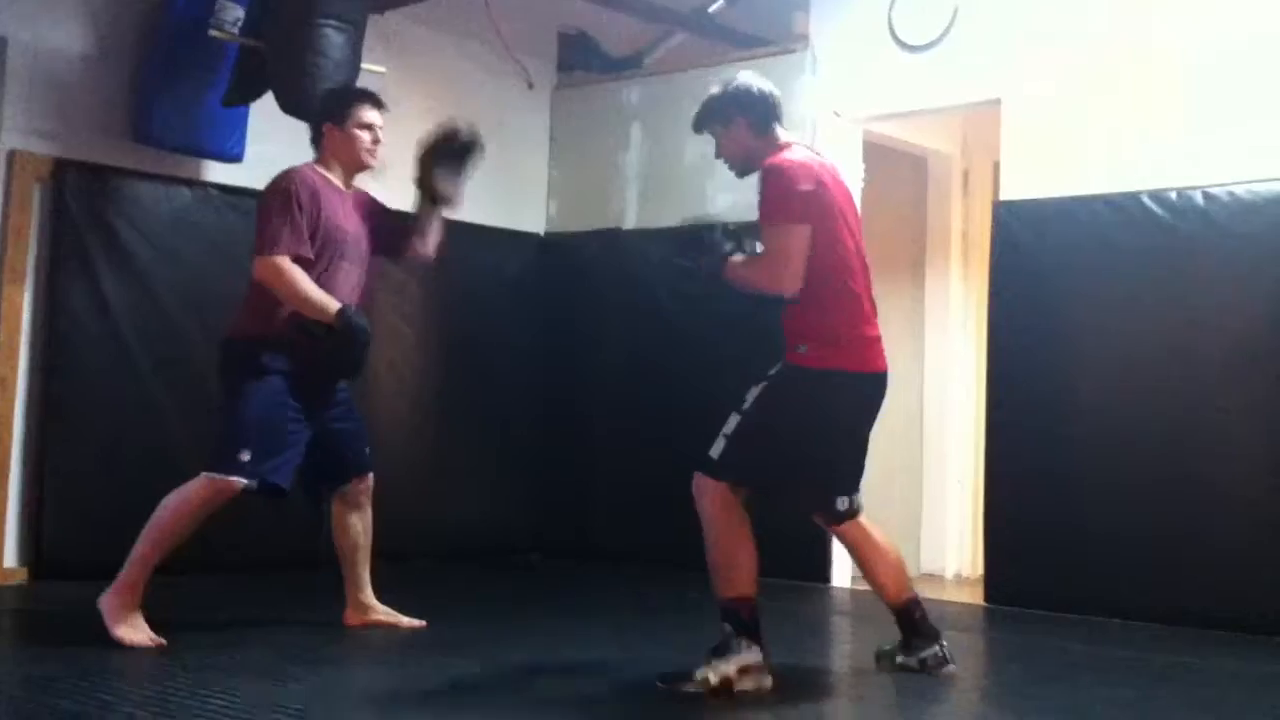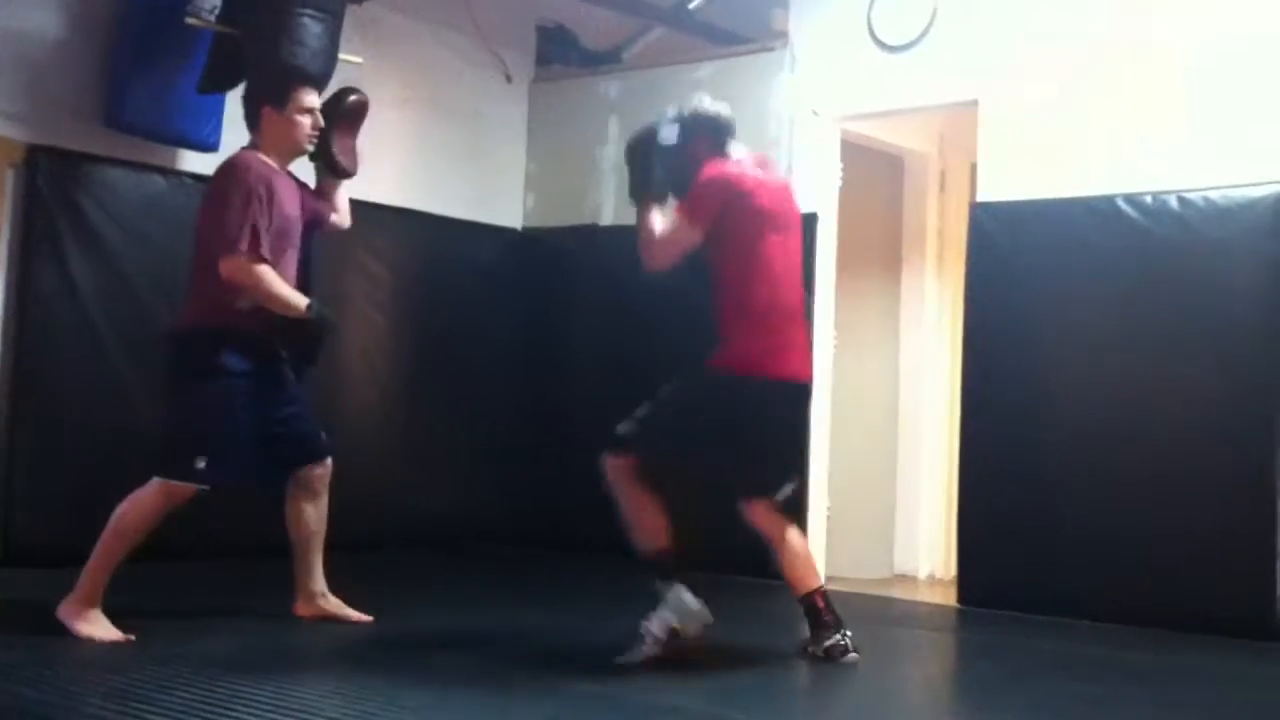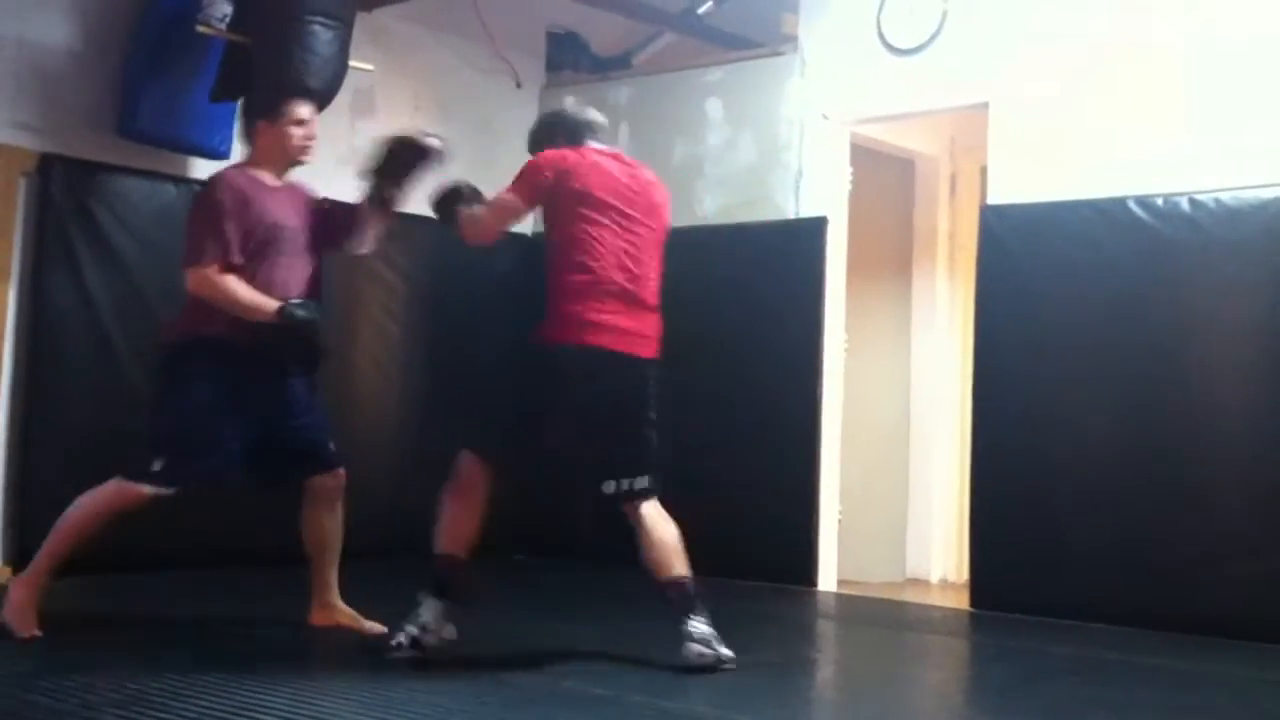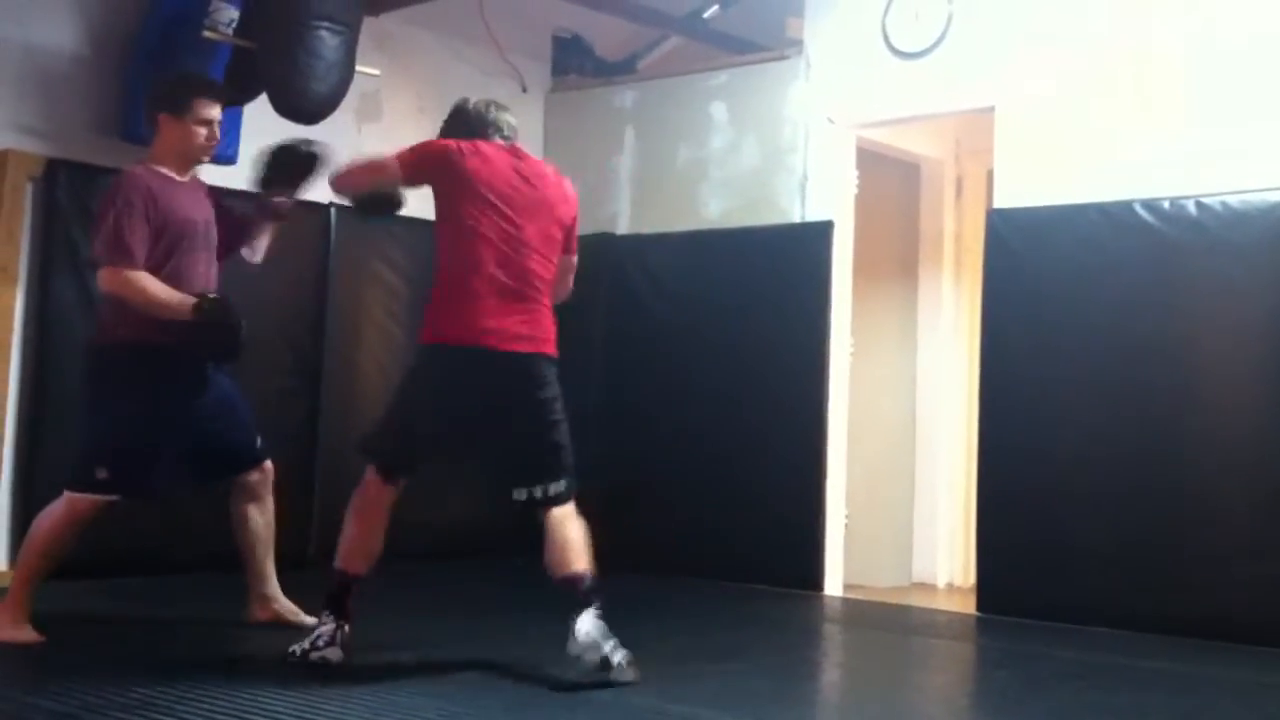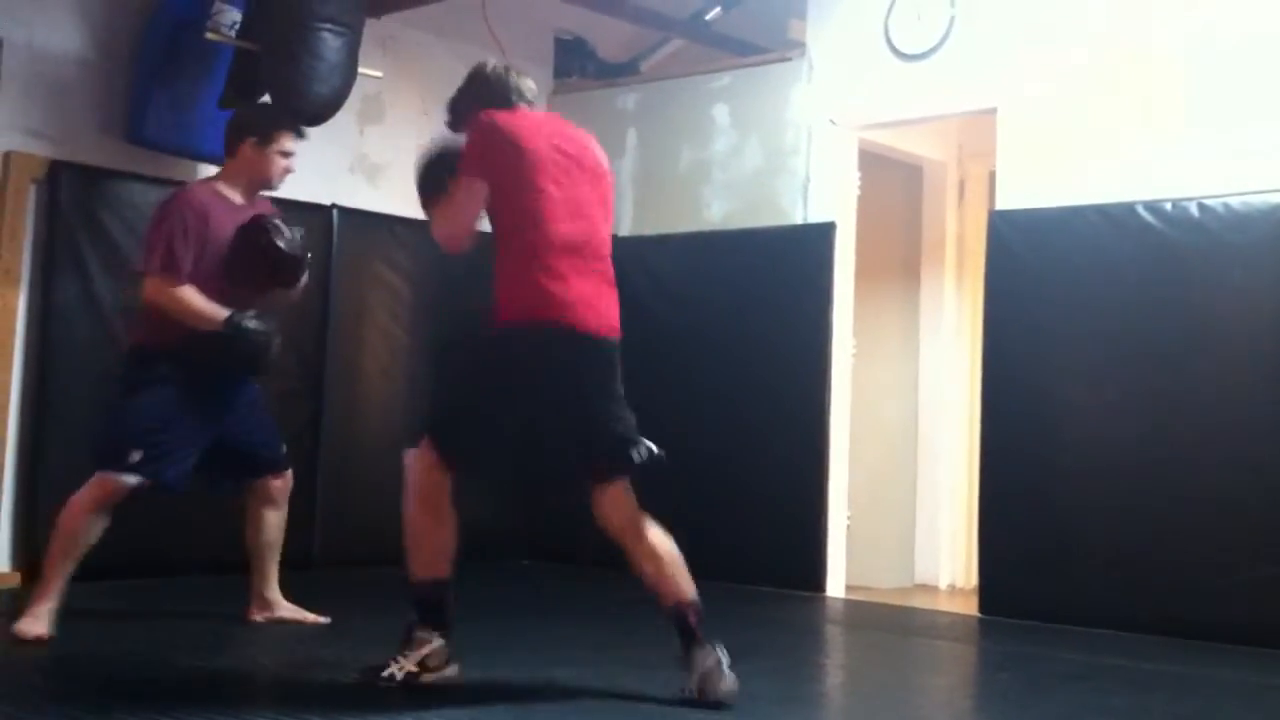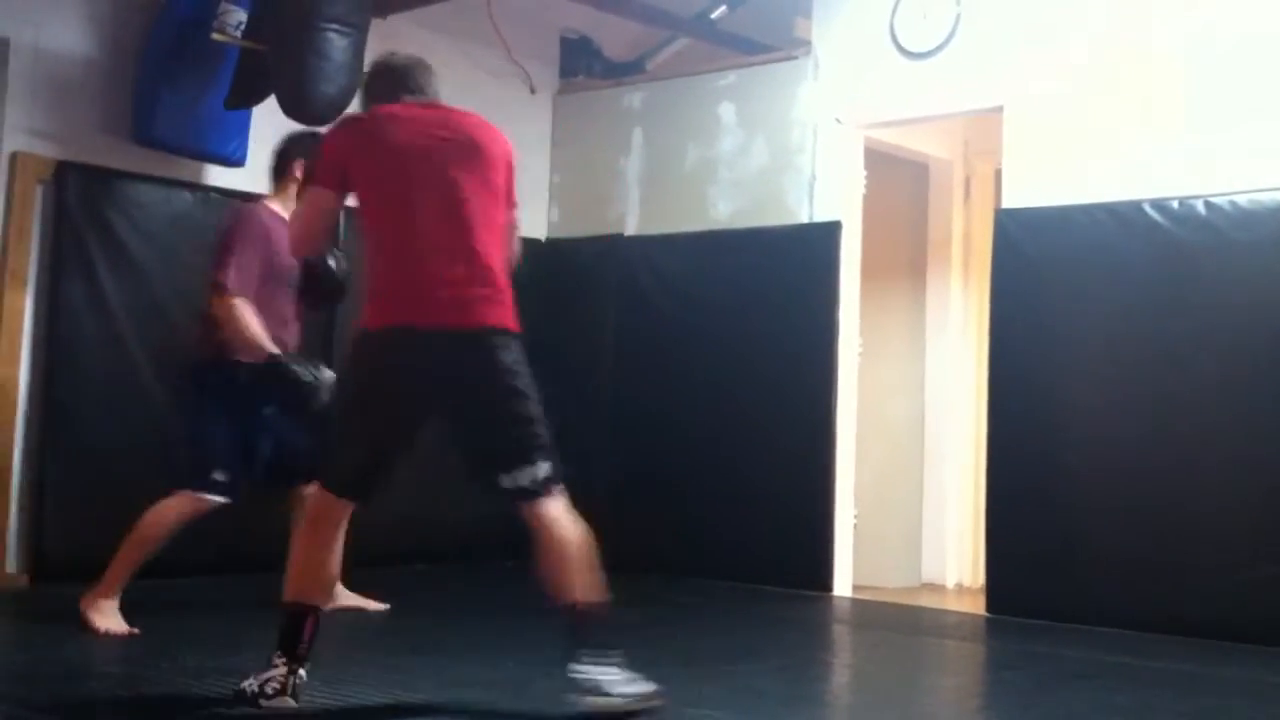
dt=0.4s
person 1, frame 1
left shoulder: (784, 173)
right shoulder: (817, 167)
left elbow: (783, 278)
left wrist: (727, 264)
right wrist: (746, 256)
left hip: (822, 367)
right hip: (860, 366)
left knee: (714, 487)
right knee: (837, 512)
left ankle: (742, 648)
right ankle: (921, 639)
person 1, frame 2
left shoulder: (719, 179)
right shoulder: (773, 183)
left elbow: (657, 255)
left wrist: (650, 196)
right wrist: (674, 195)
left hip: (743, 370)
right hip: (790, 375)
left knee: (622, 463)
right knee: (760, 508)
left ankle: (677, 596)
right ankle: (827, 629)
person 1, frame 3
left shoulder: (555, 165)
right shoulder: (653, 188)
left elbow: (481, 232)
left wrist: (459, 209)
left hip: (572, 348)
right hip: (637, 355)
left knee: (473, 472)
right knee: (641, 502)
left ankle: (436, 609)
right ankle: (695, 624)
person 1, frame 4
left shoulder: (450, 155)
right shoulder: (560, 188)
left elbow: (349, 183)
left wrist: (368, 179)
left hip: (454, 351)
right hip: (530, 358)
left knee: (379, 484)
right knee: (558, 506)
left ankle: (332, 624)
right ankle: (587, 620)
person 1, frame 5
left shoulder: (492, 129)
right shoulder: (587, 146)
left elbow: (453, 236)
left wrist: (441, 199)
left hip: (530, 329)
right hip: (595, 334)
left knee: (426, 465)
right knee: (620, 510)
left ankle: (430, 636)
right ankle: (700, 653)
person 1, frame 6
left shoulder: (352, 134)
right shoulder: (489, 137)
left elbow: (304, 241)
left hip: (395, 334)
right hip: (485, 333)
left knee: (330, 500)
right knee: (546, 503)
left ankle: (286, 665)
right ankle: (593, 657)
person 2, frame 1
left shoulder: (362, 206)
right shoulder: (297, 185)
left elbow: (419, 246)
right elbow: (271, 266)
left wrist: (437, 191)
right wrist: (338, 315)
left hip: (323, 368)
right hip: (270, 359)
left knee: (356, 482)
right knee: (227, 478)
left ankle: (362, 603)
right ankle: (124, 594)
person 2, frame 2
left shoulder: (286, 183)
right shoulder: (247, 173)
left elbow: (337, 217)
right elbow: (238, 267)
right wrist: (306, 309)
left hip: (263, 354)
right hip: (219, 351)
left knee: (314, 466)
right knee: (178, 482)
left ankle: (312, 593)
right ankle: (83, 601)
person 2, frame 3
left shoulder: (301, 201)
right shoulder: (228, 189)
left elbow: (359, 239)
right elbow: (204, 279)
left wrist: (387, 185)
right wrist: (280, 314)
left hip: (274, 367)
right hip: (211, 363)
left knee: (328, 477)
right knee: (141, 486)
left ankle: (327, 604)
person 2, frame 4
left shoulder: (202, 196)
right shoulder: (134, 187)
left elbow: (251, 250)
right elbow: (115, 278)
left wrist: (274, 204)
right wrist: (195, 309)
left hip: (195, 365)
right hip: (136, 365)
left knee: (257, 472)
right knee: (90, 494)
left ankle: (267, 598)
person 2, frame 5
left shoulder: (262, 213)
right shoulder: (190, 204)
left elbow: (278, 283)
right elbow: (158, 288)
right wrist: (230, 323)
left hip: (227, 371)
right hip: (167, 369)
left knee: (275, 478)
right knee: (115, 480)
left ankle: (267, 599)
right ankle: (42, 603)
person 2, frame 6
left shoulder: (291, 230)
right shoulder: (252, 222)
right elbow: (228, 302)
right wrist: (278, 362)
left hip: (267, 382)
right hip: (234, 379)
left knee: (314, 483)
right knee: (203, 494)
left ankle: (330, 590)
right ankle: (104, 595)
